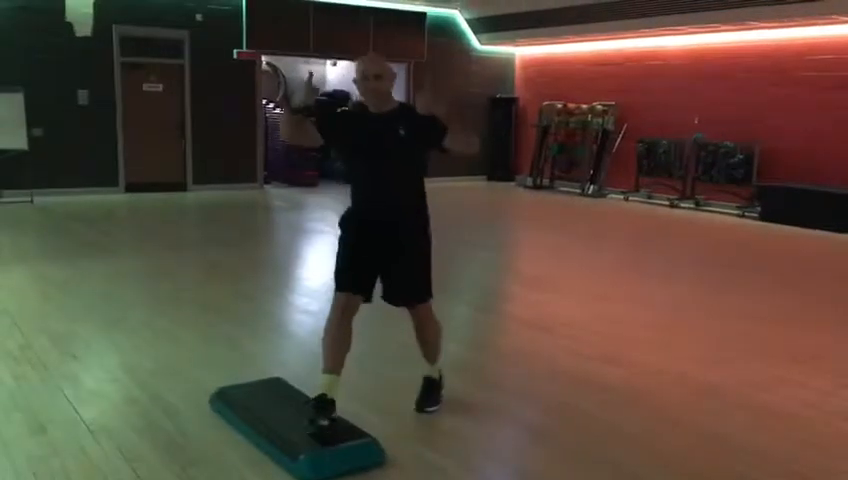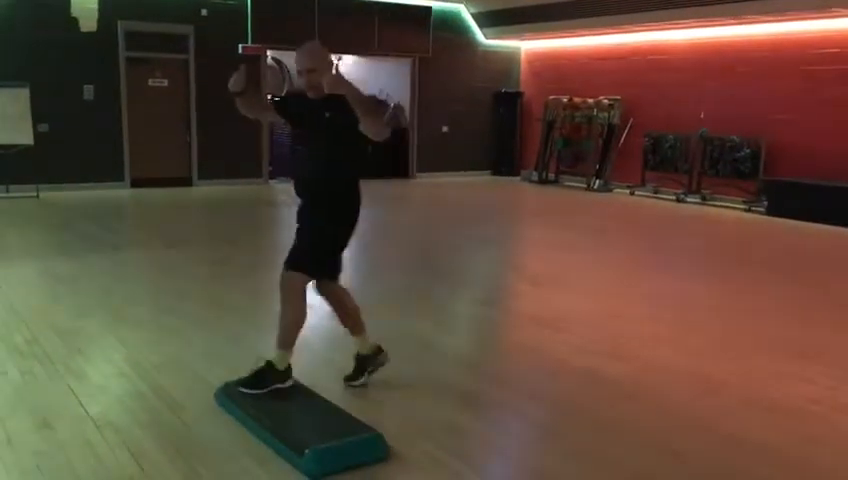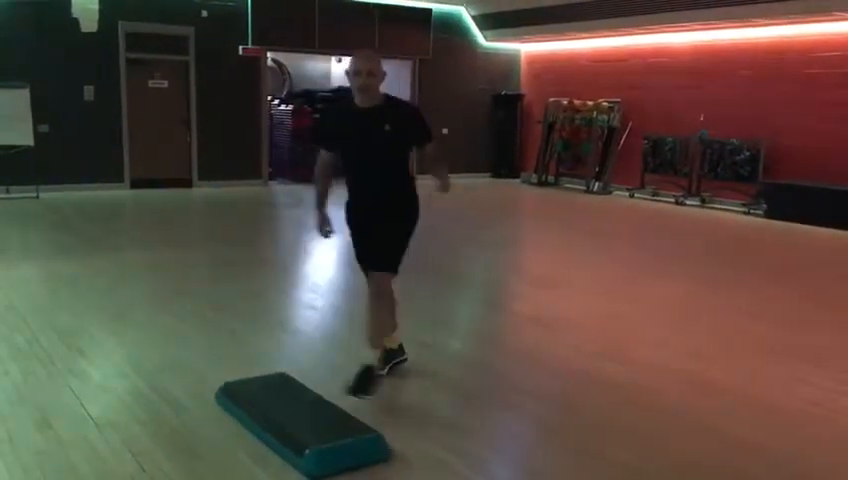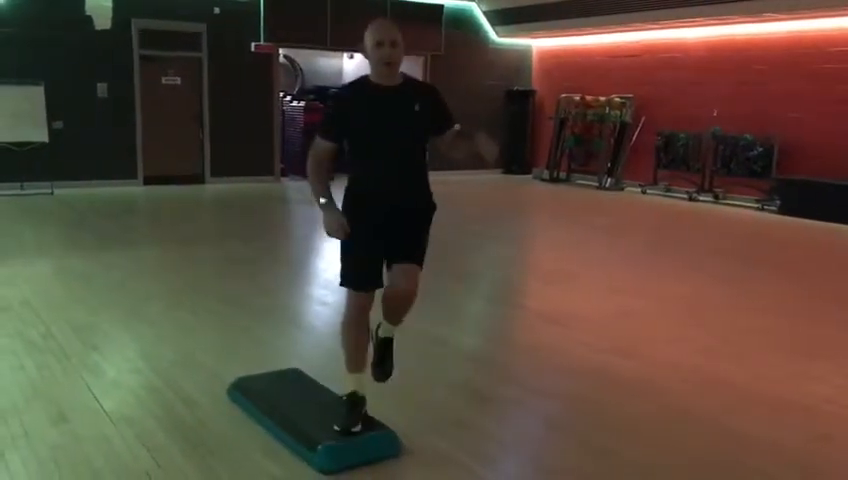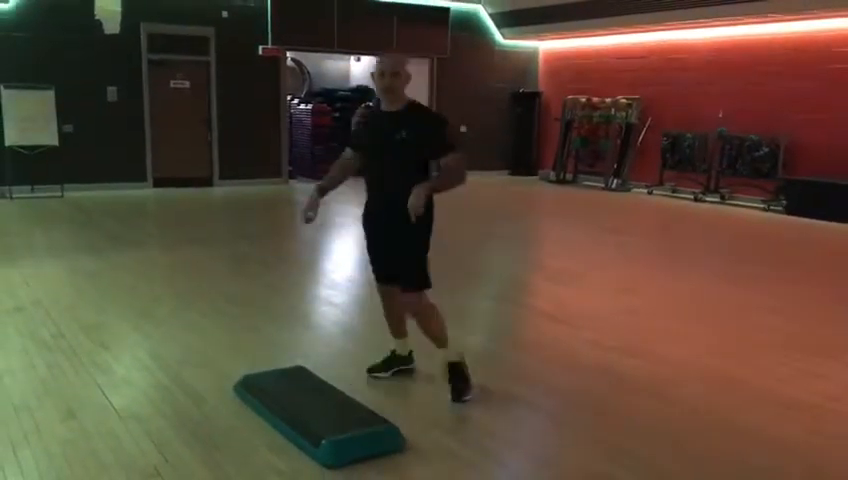
dt=1s
person 1, frame 1
left shoulder: (417, 120)
right shoulder: (346, 121)
left elbow: (468, 147)
right elbow: (293, 136)
left wrist: (438, 119)
right wrist: (299, 107)
left hip: (408, 228)
right hip: (361, 225)
left knee: (419, 309)
right knee: (343, 305)
left ankle: (433, 376)
right ankle: (326, 397)
person 1, frame 2
left shoulder: (346, 103)
right shoulder: (299, 102)
left elbow: (380, 132)
right elbow: (258, 110)
left wrist: (350, 92)
right wrist: (238, 91)
left hip: (336, 209)
right hip: (313, 207)
left knee: (292, 282)
right knee: (327, 286)
left ankle: (279, 368)
right ankle: (369, 351)
person 1, frame 3
left shoulder: (405, 113)
right shoulder: (337, 117)
left elbow: (426, 150)
right elbow: (326, 162)
left wrist: (440, 174)
right wrist: (321, 208)
left hip: (398, 210)
right hip: (360, 210)
left knee: (378, 283)
right knee: (380, 281)
left ankle: (372, 364)
right ankle: (393, 347)
person 1, frame 4
left shoulder: (423, 96)
right shoulder: (348, 98)
left elbow: (450, 143)
right elbow: (319, 156)
left wrist: (477, 145)
right wrist: (326, 204)
left hip: (413, 208)
right hip: (362, 211)
left knee: (402, 286)
right knee: (358, 300)
left ankle: (386, 334)
right ankle: (355, 394)
person 1, frame 5
left shoulder: (426, 121)
right shoulder: (367, 121)
left elbow: (457, 172)
right elbow: (349, 161)
left wrist: (426, 188)
right wrist: (319, 192)
left hip: (410, 219)
right hip: (377, 216)
left knee: (413, 300)
right knee: (387, 289)
left ankle: (454, 362)
right ankle: (402, 354)
